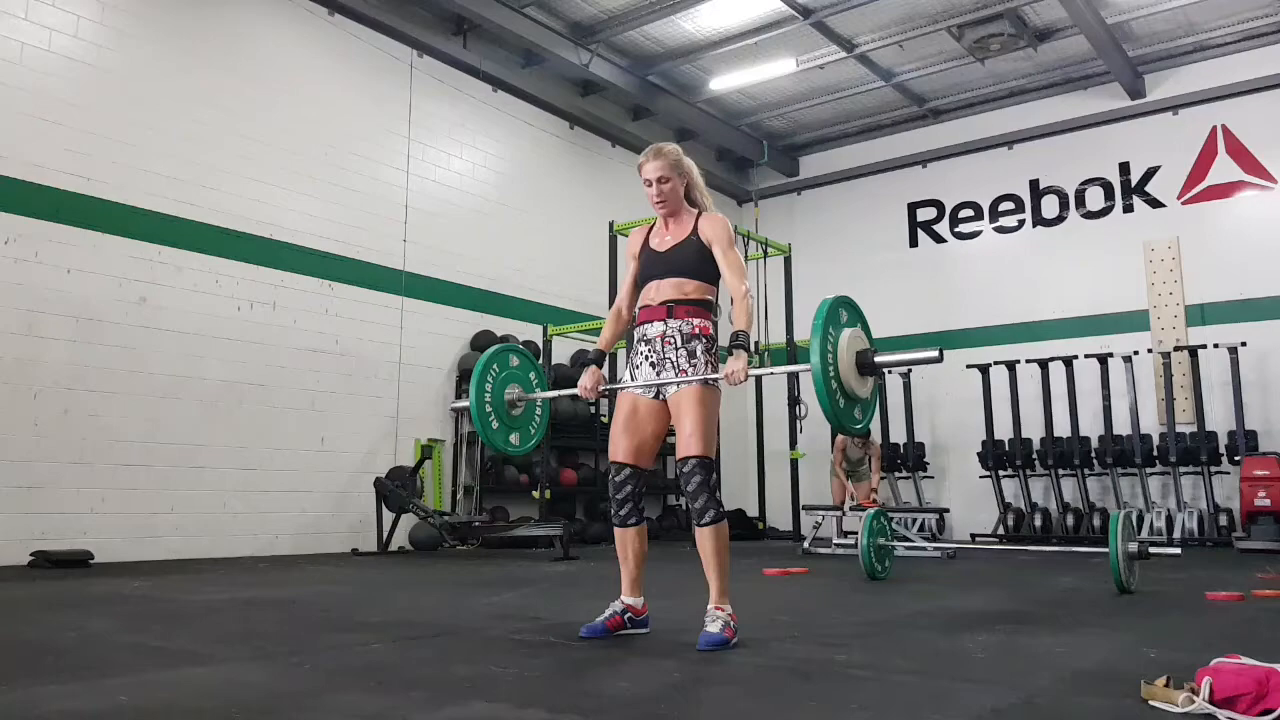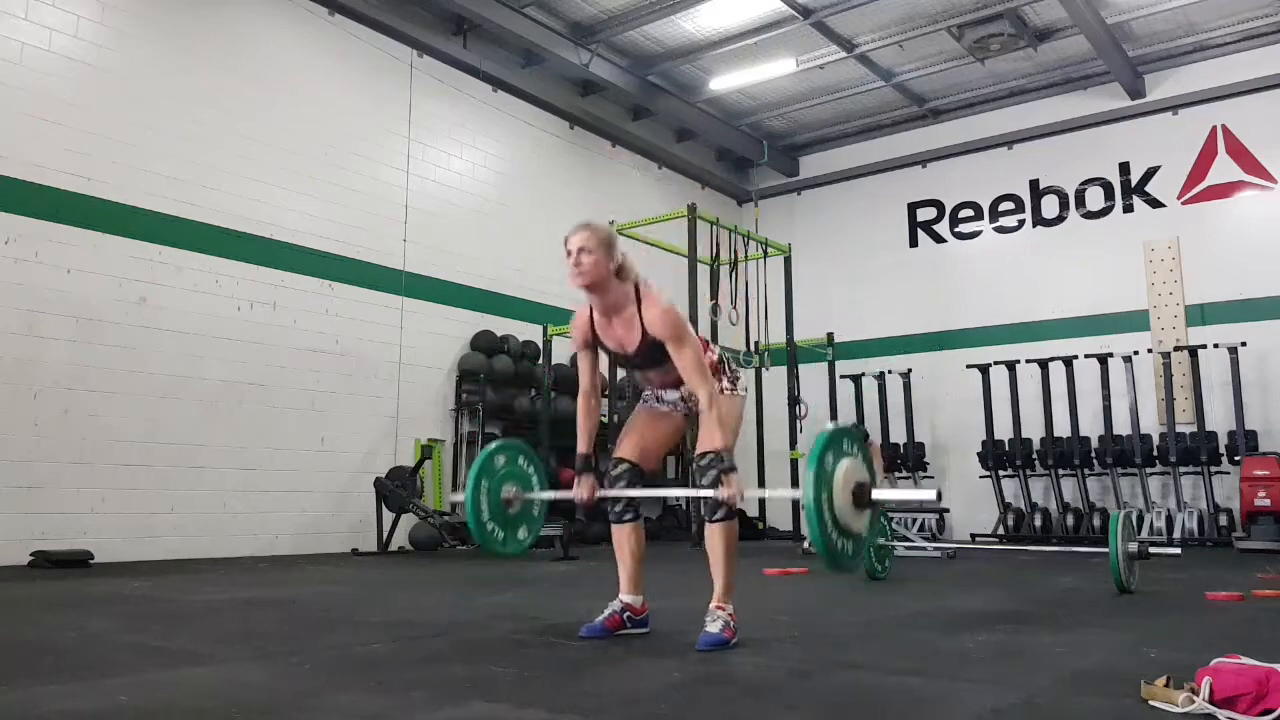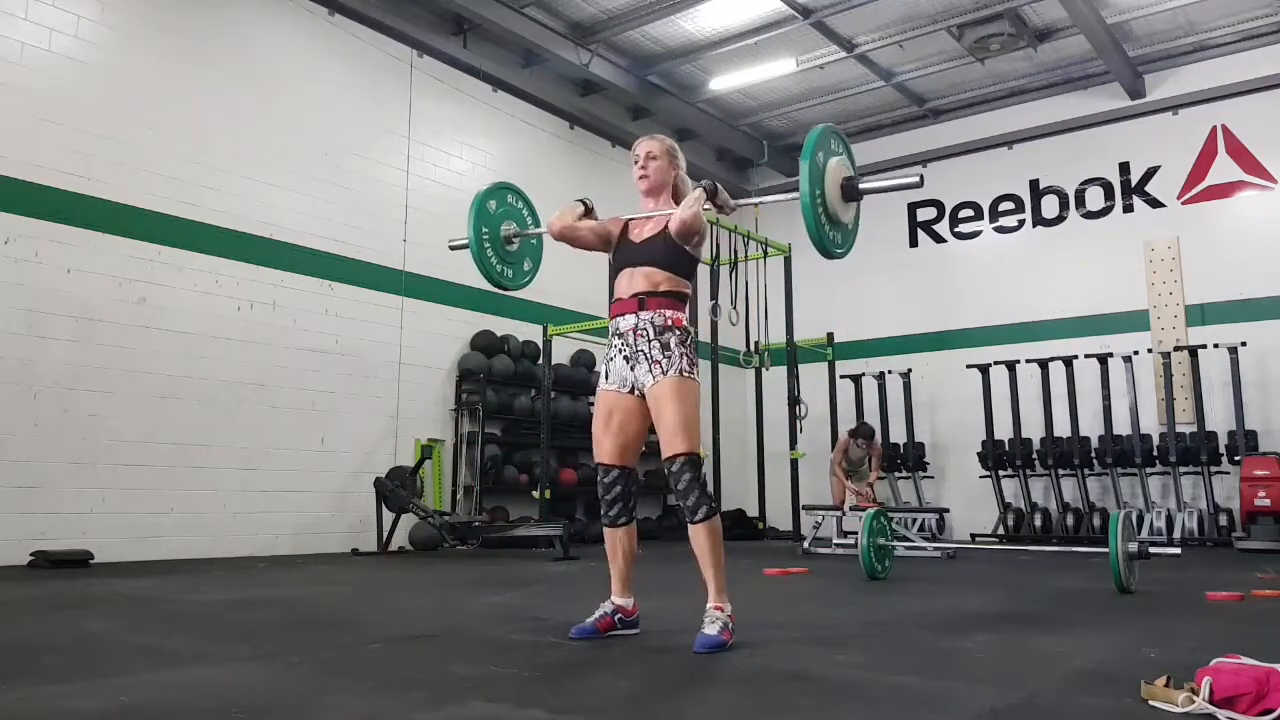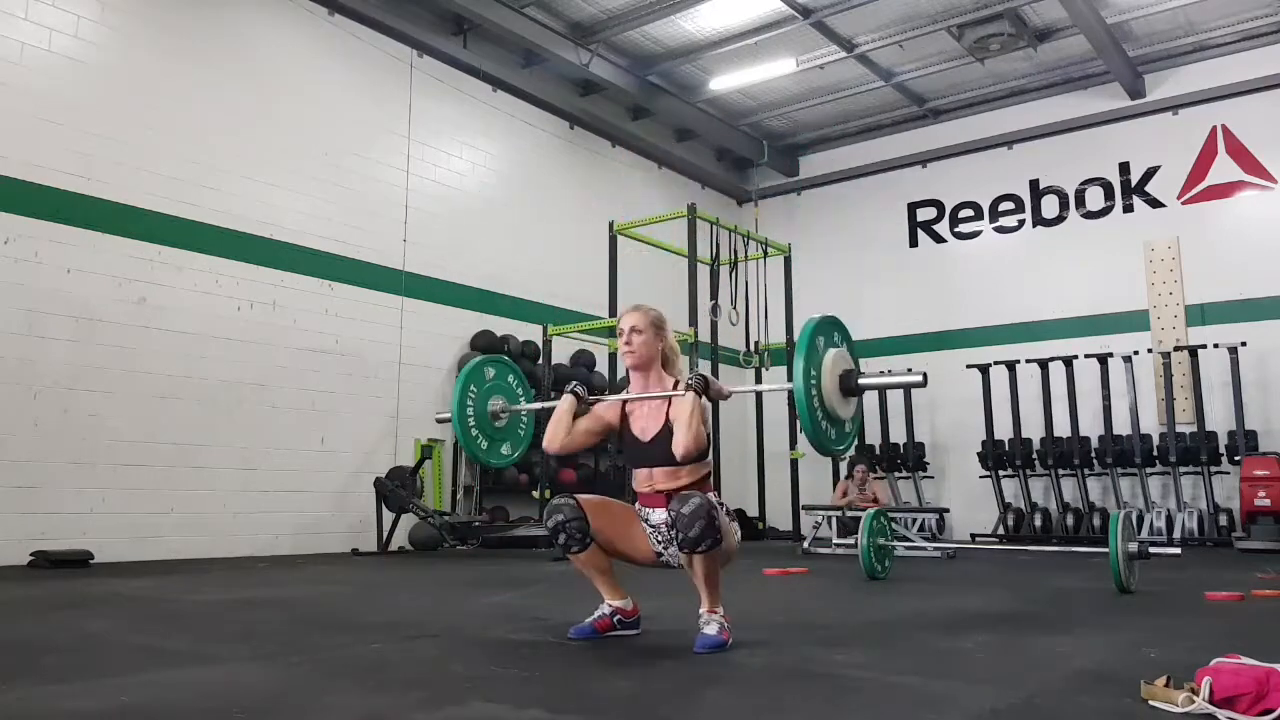
dt=0.7s
person 1, frame 1
left shoulder: (711, 225)
right shoulder: (640, 238)
left elbow: (739, 291)
right elbow: (621, 308)
left wrist: (740, 348)
right wrist: (596, 361)
left hip: (691, 346)
right hip: (643, 352)
left knee: (695, 475)
right knee: (622, 480)
left ankle: (720, 610)
right ankle: (631, 604)
person 1, frame 2
left shoulder: (656, 310)
right shoulder: (584, 322)
left elbow: (704, 393)
right elbow: (588, 397)
left wrist: (727, 469)
right wrist: (584, 468)
left hip: (715, 383)
right hip: (662, 395)
left knee: (708, 473)
right knee: (618, 476)
left ankle: (722, 611)
right ankle: (631, 603)
person 1, frame 3
left shoulder: (688, 220)
right shoulder: (619, 228)
left elbow: (682, 223)
right elbow: (559, 229)
left wrist: (706, 195)
right wrist: (582, 207)
left hip: (665, 342)
right hip: (619, 348)
left knee: (684, 473)
right knee: (612, 482)
left ankle: (718, 609)
right ankle: (622, 605)
person 1, frame 4
left shoulder: (685, 397)
right shoulder: (615, 409)
left elbow: (685, 447)
right elbow: (554, 443)
left wrist: (695, 392)
right wrist: (572, 396)
left hip: (700, 510)
right hip: (647, 521)
left knee: (692, 511)
right knee: (562, 513)
left ankle: (713, 613)
right ankle: (619, 606)
